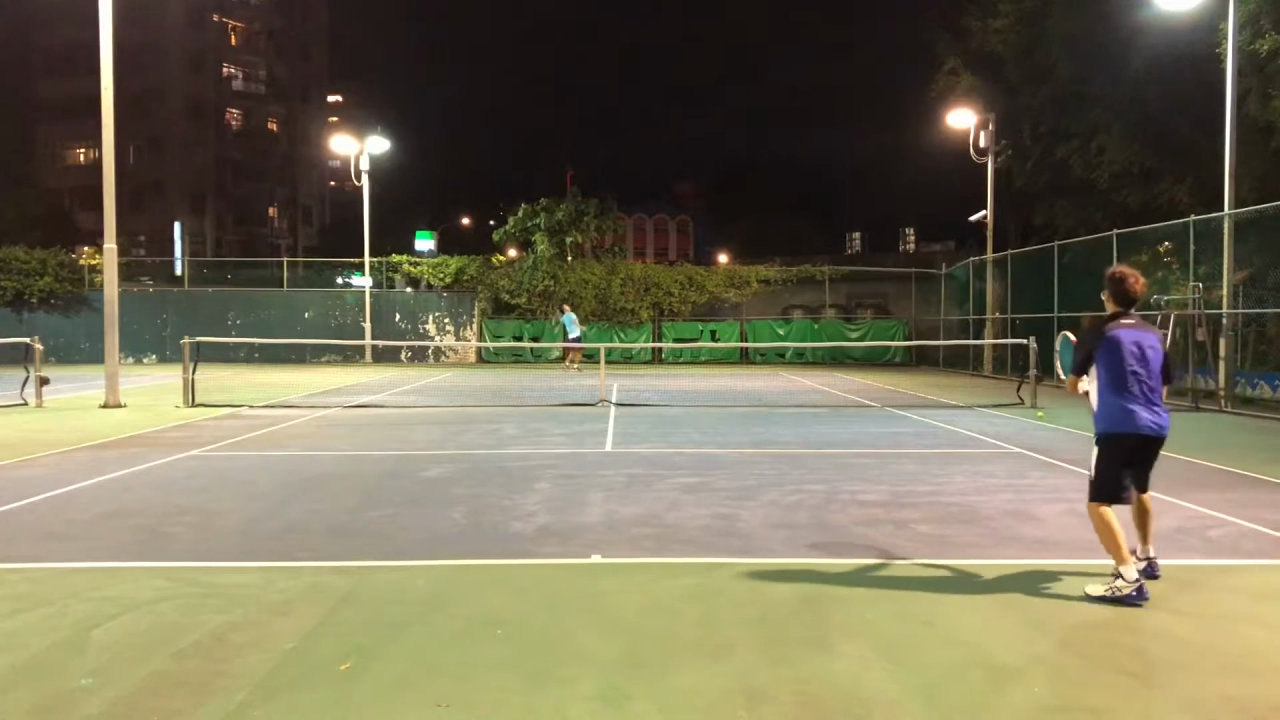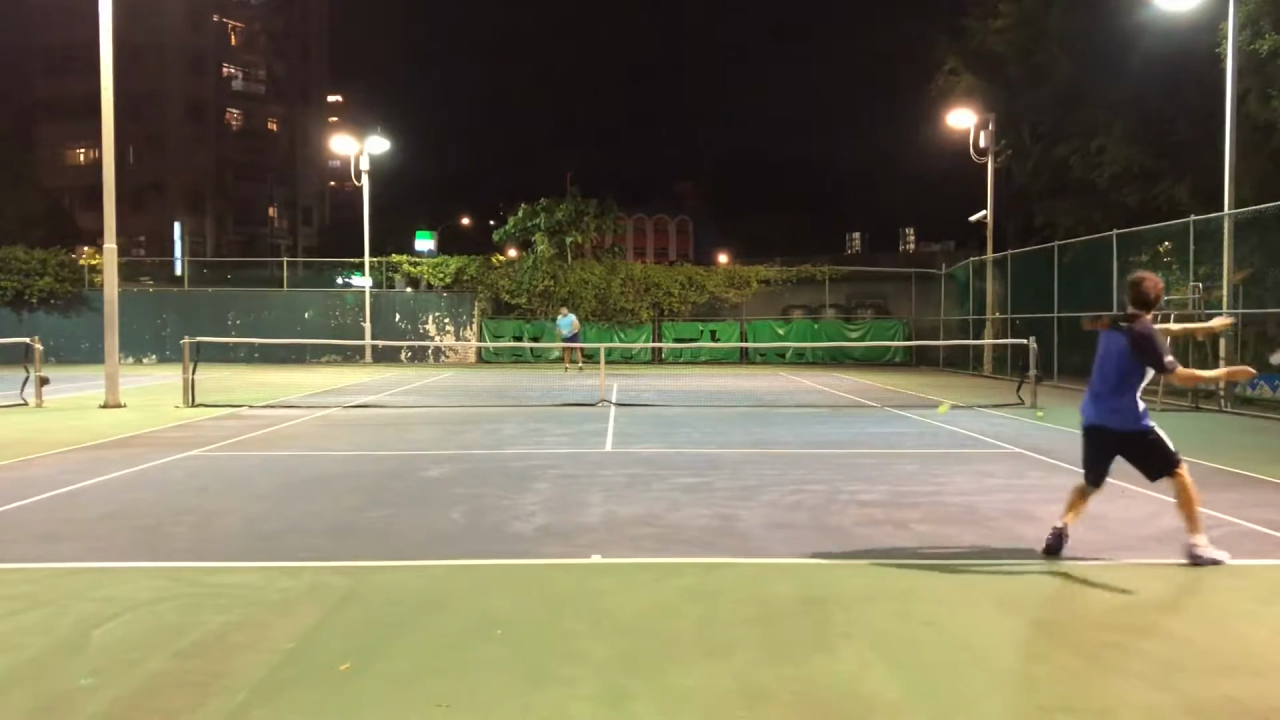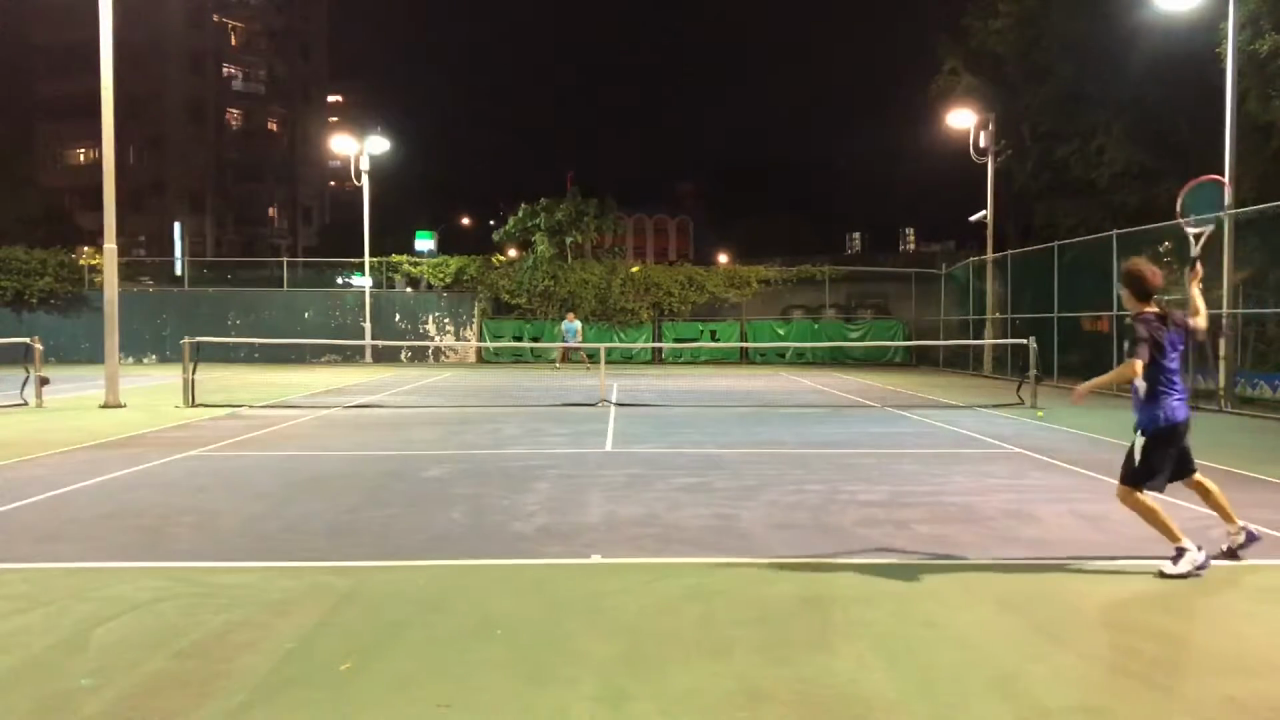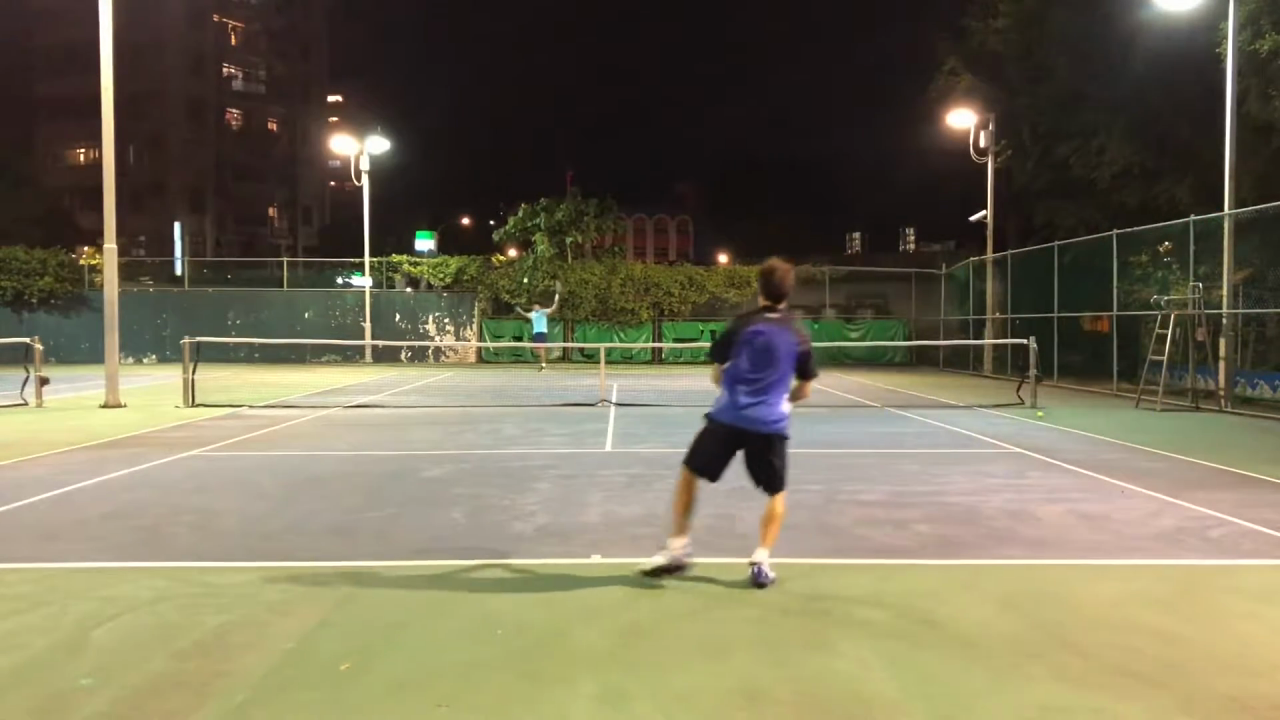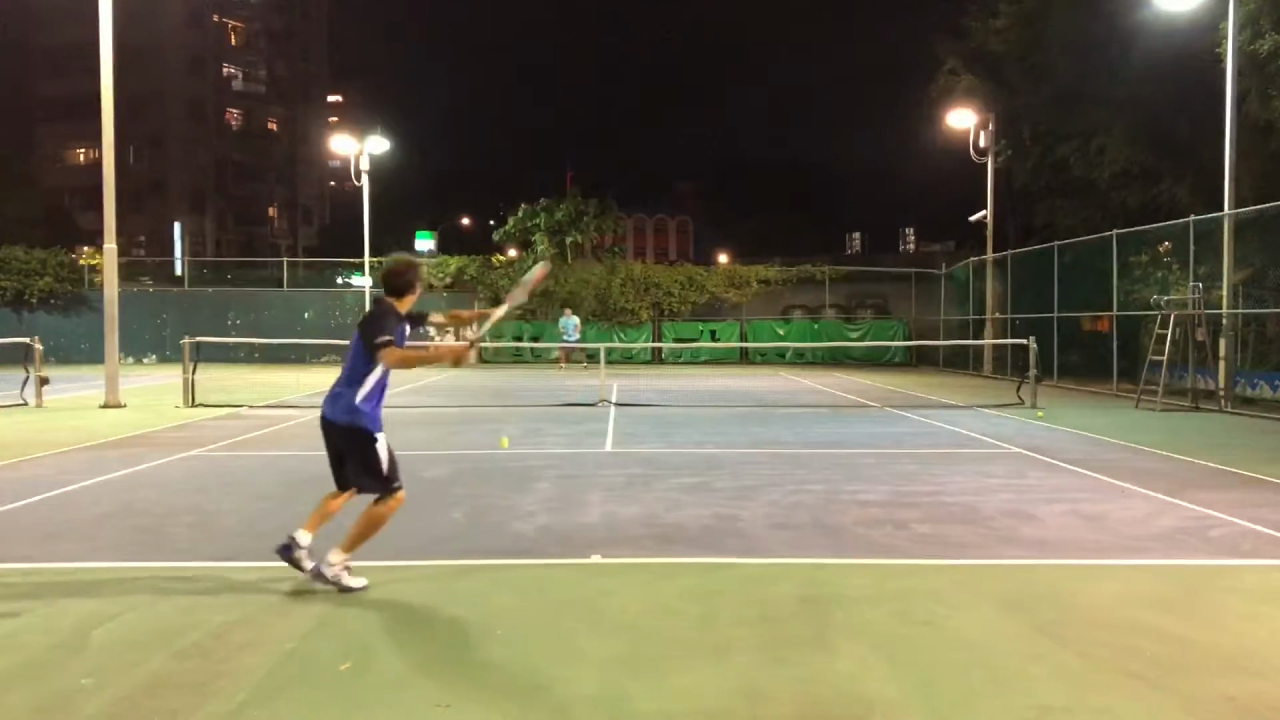
dt=1s
person 1, frame 1
left shoulder: (1097, 335)
right shoulder: (1156, 337)
left elbow: (1073, 386)
left wrist: (1086, 386)
left hip: (1118, 427)
right hip: (1156, 426)
left knee: (1100, 503)
right knee: (1138, 489)
left ankle: (1129, 578)
right ankle: (1148, 556)
person 1, frame 2
left shoulder: (1112, 327)
right shoulder: (1146, 334)
right elbow: (1179, 376)
left wrist: (1204, 327)
right wrist: (1225, 373)
left hip: (1094, 421)
right hip: (1129, 423)
left knee: (1090, 484)
right knee: (1178, 474)
left ankle: (1061, 530)
right ankle: (1197, 543)
person 1, frame 3
left shoulder: (1143, 329)
right shoulder: (1173, 321)
left elbow: (1133, 369)
right elbow: (1201, 321)
left wrist: (1090, 386)
right wrist: (1194, 287)
left hip: (1158, 422)
right hip: (1175, 416)
left knee: (1129, 491)
right knee: (1191, 478)
left ankle: (1187, 550)
right ankle: (1240, 530)
person 1, frame 4
left shoulder: (740, 324)
right shoulder: (798, 335)
left elbow: (717, 376)
right elbow: (805, 390)
left hip: (728, 418)
right hip: (770, 425)
left knee: (689, 477)
right knee: (775, 495)
left ankle: (678, 548)
right ankle: (760, 561)
person 1, frame 5
left shoulder: (397, 318)
right shoulder: (379, 319)
left elbow: (444, 319)
right elbow: (391, 357)
left wrist: (488, 312)
right wrist: (439, 355)
left hip: (338, 416)
right hip: (356, 420)
left knee: (348, 488)
right knee: (392, 496)
left ankle: (299, 541)
right ankle: (333, 563)
